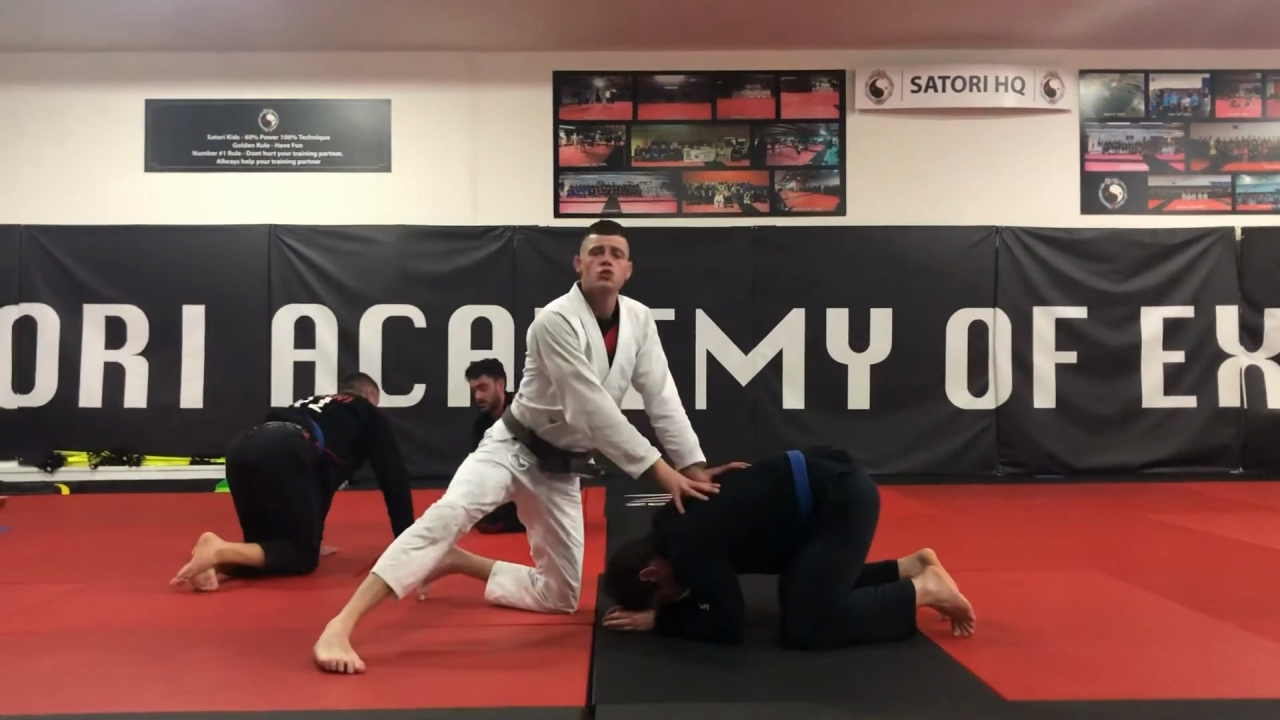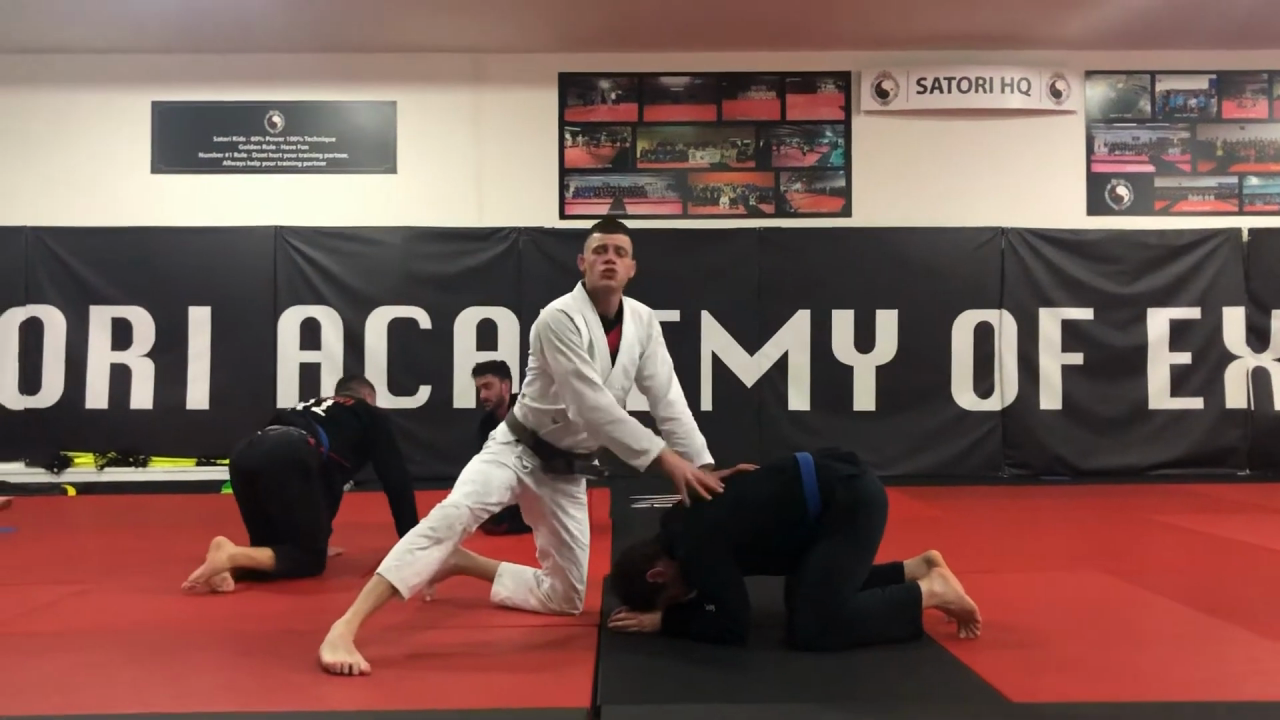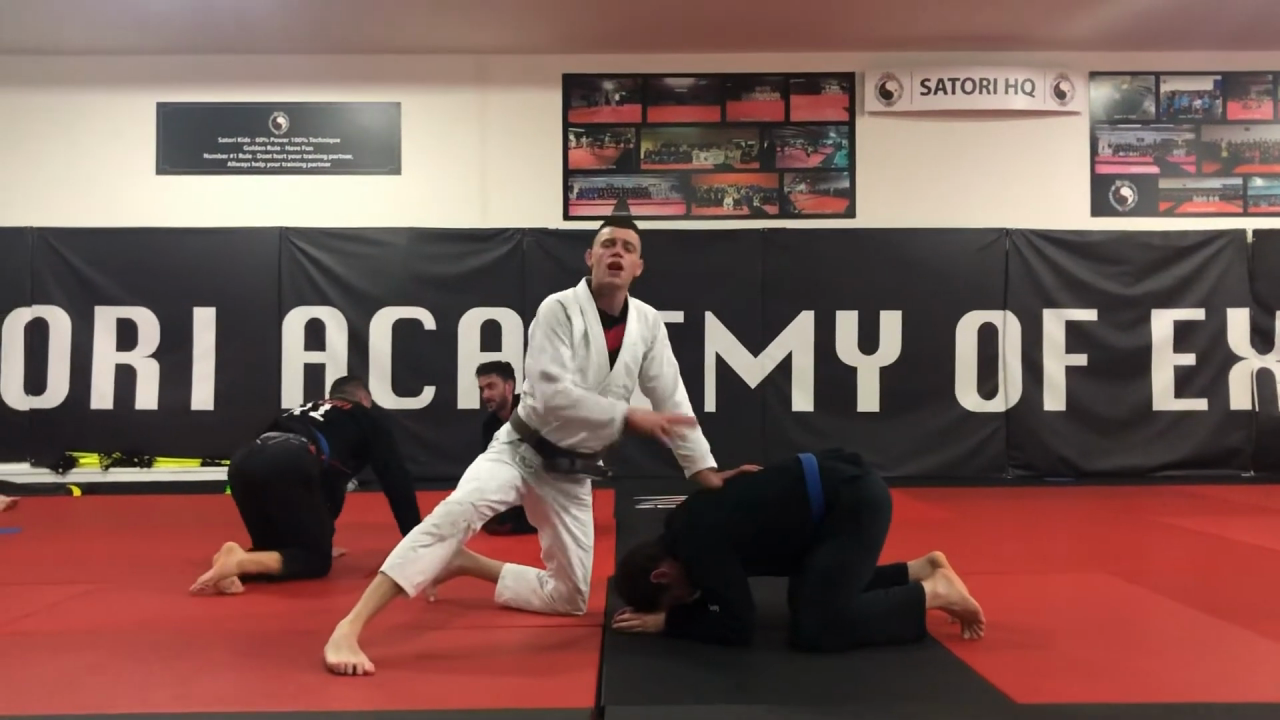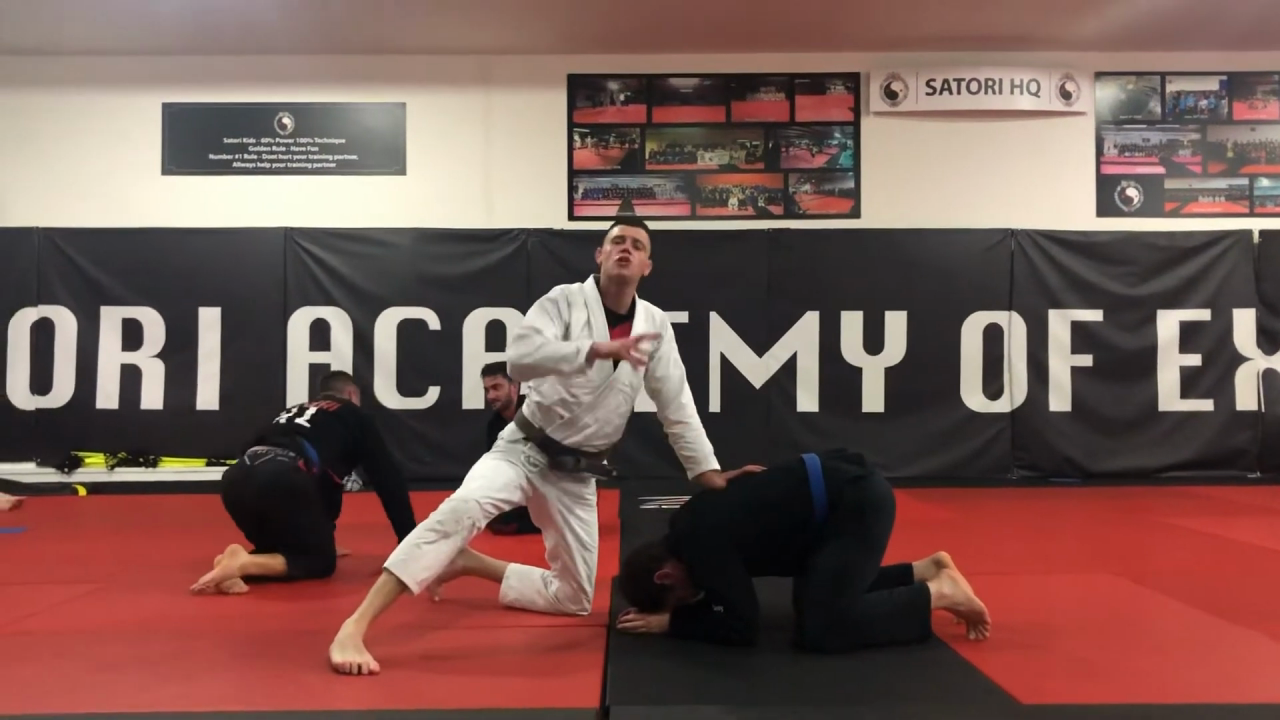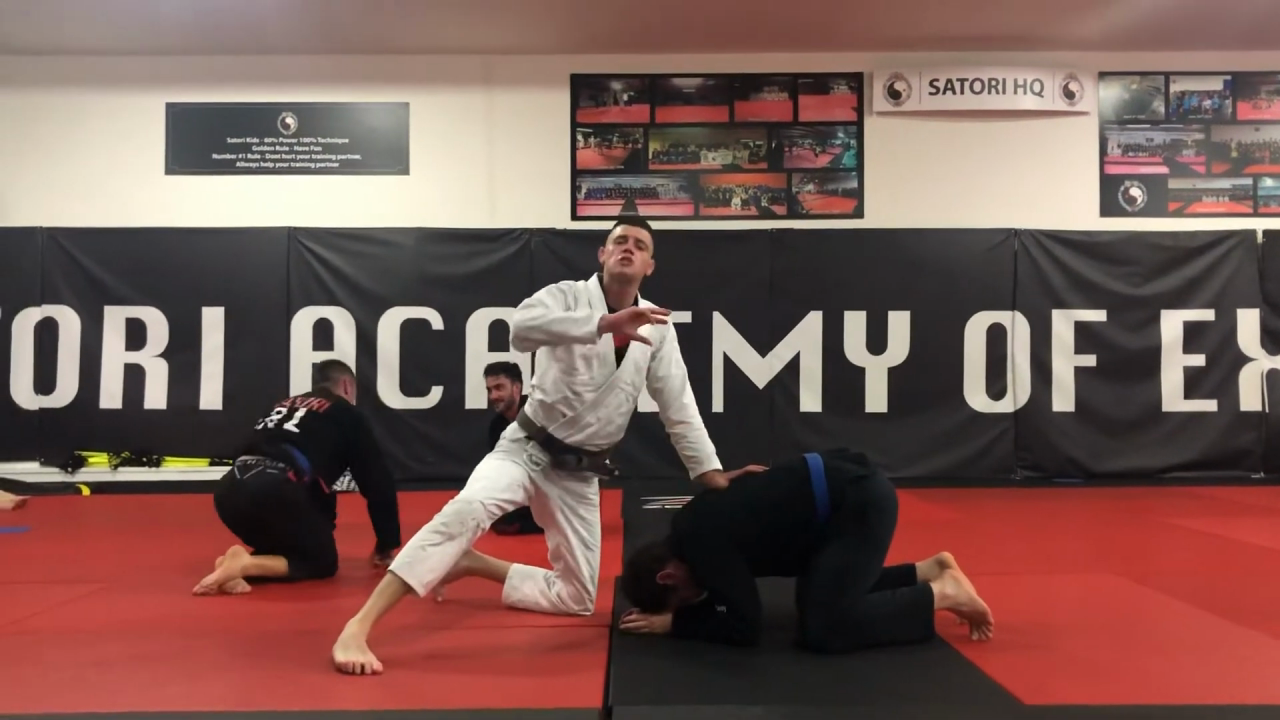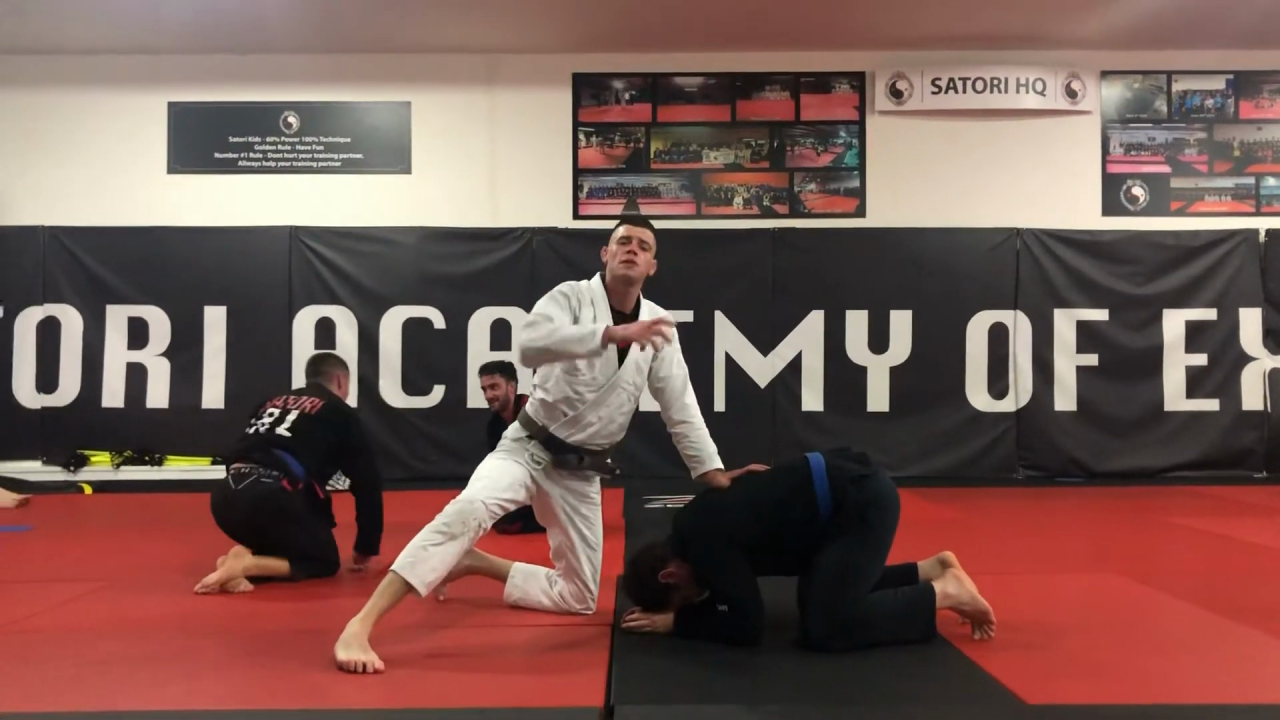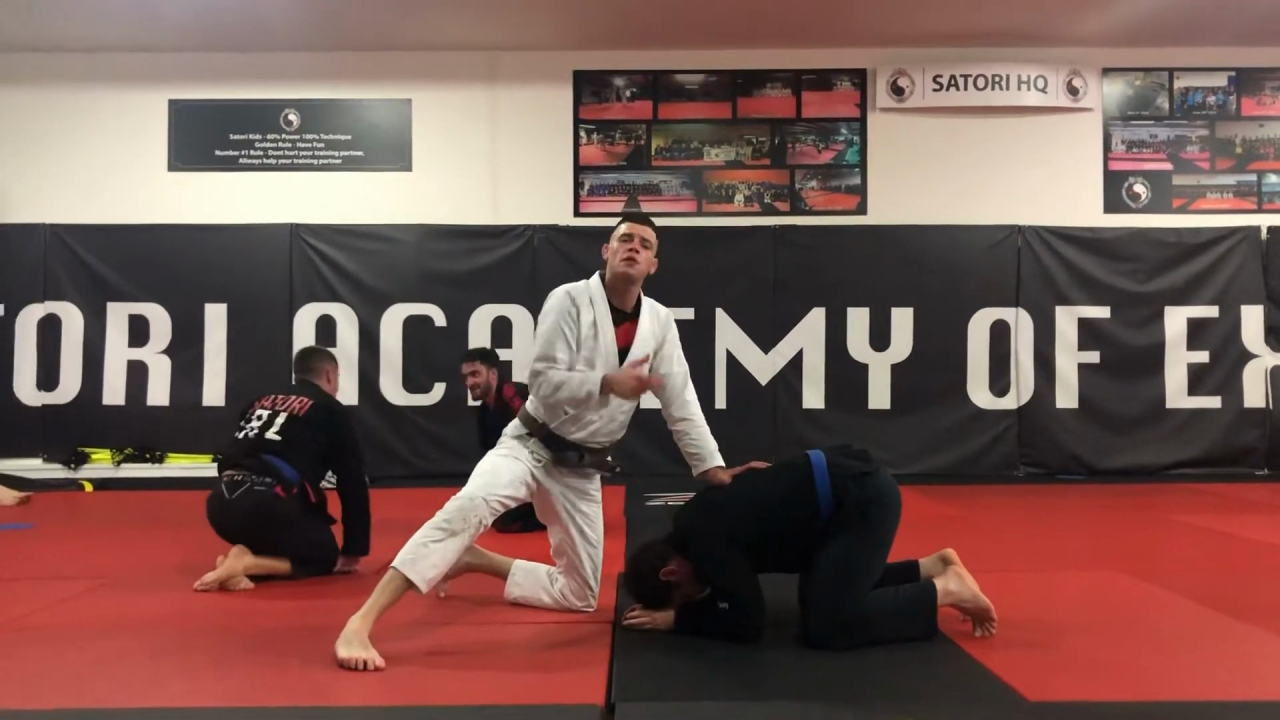
dt=0.2s
person 1, frame 1
left shoulder: (639, 319)
right shoulder: (556, 321)
left elbow: (662, 399)
right elbow: (592, 410)
left wrist: (694, 465)
right wrist: (659, 468)
left hip: (562, 468)
right hip: (515, 448)
left knee: (561, 595)
right knee: (452, 513)
left ankle: (454, 561)
right ankle: (341, 626)
person 1, frame 2
left shoulder: (643, 321)
right shoulder: (560, 318)
left elbow: (668, 399)
right elbow: (592, 407)
left wrist: (701, 465)
right wrist: (665, 458)
left hip: (566, 470)
right hip: (519, 449)
left knee: (566, 597)
right knee: (456, 514)
left ankle: (459, 563)
right ankle: (345, 628)
person 1, frame 3
left shoulder: (648, 323)
right shoulder: (560, 309)
left elbow: (671, 400)
right elbow: (553, 396)
left wrist: (705, 468)
right wrist: (630, 416)
left hip: (573, 470)
right hip: (523, 449)
left knee: (570, 598)
right knee: (459, 512)
left ankle: (463, 564)
right ankle: (350, 628)
person 1, frame 4
left shoulder: (654, 324)
right shoulder: (565, 300)
left elbow: (676, 405)
right elbow: (521, 358)
left wrist: (709, 472)
right wrist: (597, 348)
left hip: (577, 471)
right hip: (527, 448)
left knee: (576, 598)
right knee: (463, 510)
left ankle: (469, 563)
right ankle: (354, 627)
person 1, frame 5
left shoulder: (656, 325)
right shoulder: (570, 294)
left elbow: (679, 406)
right elbow: (523, 327)
left wrist: (712, 472)
right wrist: (607, 323)
left hip: (579, 471)
right hip: (529, 448)
left knee: (577, 599)
right knee: (467, 511)
left ankle: (469, 564)
right ankle: (358, 627)
person 1, frame 6
left shoulder: (656, 323)
right shoulder: (572, 296)
left elbow: (680, 406)
right elbow: (531, 344)
left wrist: (714, 472)
right wrist: (611, 333)
left hip: (581, 470)
right hip: (531, 447)
left knee: (579, 598)
right knee: (469, 511)
left ankle: (470, 563)
right ankle: (360, 627)
person 1, frame 7
left shoulder: (659, 321)
right shoulder: (571, 299)
left elbow: (681, 403)
right elbow: (543, 381)
left wrist: (714, 470)
right wrist: (608, 382)
left hip: (581, 467)
right hip: (531, 445)
left knee: (580, 596)
right knee: (468, 508)
left ankle: (472, 560)
right ankle: (360, 624)
person 2, frame 1
left shoulder: (689, 545)
right shoulder: (673, 528)
left elbow: (728, 625)
right elbow: (713, 595)
left wrist: (655, 618)
right wrist: (659, 607)
left hip: (843, 498)
right hip: (830, 487)
left knee: (804, 626)
right knee: (801, 593)
left ankle: (923, 589)
right ankle: (913, 566)
person 2, frame 2
left shoulder: (696, 545)
right shoulder: (681, 528)
left elbow: (734, 626)
right elbow: (719, 596)
left wrist: (662, 619)
right wrist: (668, 608)
left hip: (851, 499)
right hip: (838, 489)
left knee: (810, 628)
right knee: (805, 596)
left ankle: (930, 592)
right ankle: (919, 568)
person 2, frame 3
left shoulder: (699, 544)
right shoulder: (686, 528)
left elbow: (738, 627)
right elbow: (723, 597)
left wrist: (665, 620)
right wrist: (674, 609)
left hip: (855, 500)
right hip: (842, 490)
left knee: (814, 629)
right knee: (807, 598)
left ankle: (933, 592)
right ankle: (922, 569)
person 2, frame 4
left shoulder: (700, 543)
right shoulder: (688, 529)
left elbow: (742, 627)
right elbow: (730, 598)
left wrist: (669, 620)
right wrist: (667, 609)
left hip: (858, 501)
right hip: (844, 489)
left knee: (819, 630)
right knee: (815, 598)
left ankle: (939, 592)
right ankle: (927, 570)
person 2, frame 5
left shoulder: (702, 543)
right shoulder: (692, 529)
left elbow: (745, 627)
right elbow: (731, 597)
left wrist: (671, 620)
right wrist: (676, 610)
left hip: (861, 500)
right hip: (847, 489)
left knee: (822, 629)
right knee: (820, 597)
left ankle: (942, 593)
right ankle: (930, 570)
person 2, frame 6
left shoulder: (704, 544)
right shoulder: (692, 529)
left elbow: (747, 626)
right elbow: (733, 597)
left wrist: (673, 620)
right wrist: (666, 608)
left hip: (862, 500)
right hip: (849, 488)
left knee: (823, 628)
right knee: (819, 598)
left ankle: (944, 593)
right ankle: (933, 569)
person 2, frame 7
left shoulder: (704, 541)
right shoulder: (692, 526)
left elbow: (748, 623)
right elbow: (734, 594)
left wrist: (674, 617)
right wrist: (675, 606)
left hip: (864, 497)
right hip: (850, 485)
left knee: (825, 626)
right knee: (820, 595)
left ankle: (945, 590)
right ankle: (935, 566)
person 3, frame 1
left shoulder: (315, 404)
right shoulder: (369, 415)
right elbow: (394, 478)
left wrist: (311, 538)
left hip: (242, 447)
right hip: (283, 455)
left knee: (267, 543)
right knee: (302, 555)
left ankle: (216, 563)
right ankle: (219, 551)
person 3, frame 2
left shoulder: (311, 407)
right shoulder: (370, 417)
right elbow: (396, 479)
left wrist: (316, 540)
left hip: (245, 453)
right hip: (288, 460)
left knee: (272, 544)
right knee: (309, 559)
left ankle: (228, 561)
right ankle: (231, 556)
person 3, frame 3
left shoulder: (305, 411)
right shoulder: (367, 419)
right elbow: (396, 480)
left wrist: (320, 539)
left hip: (244, 462)
right hip: (289, 467)
left knee: (276, 547)
right knee: (316, 560)
left ankle: (234, 561)
right ankle: (240, 561)
person 3, frame 4
left shoulder: (294, 412)
right shoulder: (356, 418)
right elbow: (389, 480)
left wrist: (319, 538)
left hip: (237, 479)
right hip: (282, 482)
left knee: (281, 548)
right knee: (320, 562)
left ankle: (235, 562)
right ankle: (242, 563)
person 3, frame 5
left shoulder: (283, 406)
right shoulder: (347, 416)
right elbow: (377, 481)
right wrist: (386, 545)
left hip: (230, 491)
right hip: (274, 493)
left knee: (284, 548)
right knee: (322, 562)
left ankle: (237, 561)
right ankle: (244, 564)
person 3, frame 6
left shoulder: (272, 403)
right shoulder: (340, 414)
right elbow: (367, 483)
right wrist: (366, 547)
left hip: (226, 498)
right hip: (270, 499)
left knee: (286, 547)
right knee: (324, 561)
left ankle: (242, 560)
right ankle: (246, 564)
person 3, frame 7
left shoulder: (260, 402)
right shoulder: (332, 411)
right elbow: (353, 483)
right wrist: (353, 550)
left hip: (222, 504)
right hip: (266, 505)
right knee: (325, 558)
left ankle: (242, 557)
right ankle: (246, 563)
